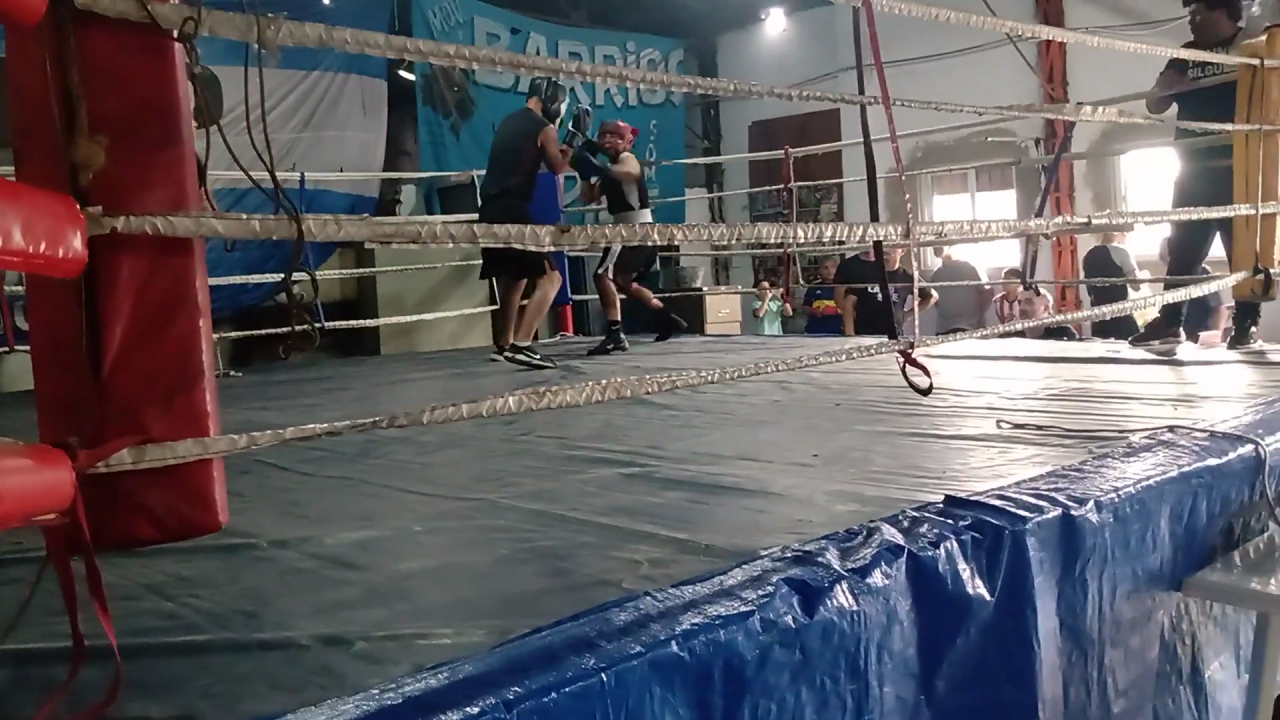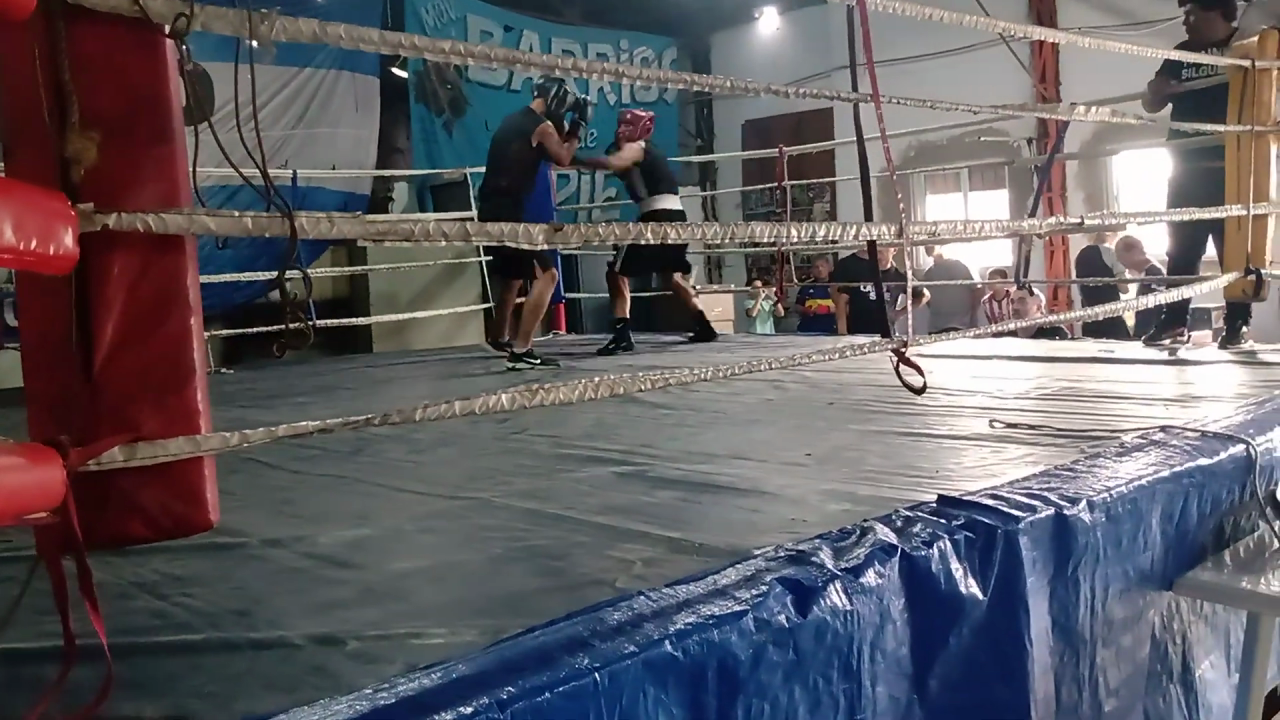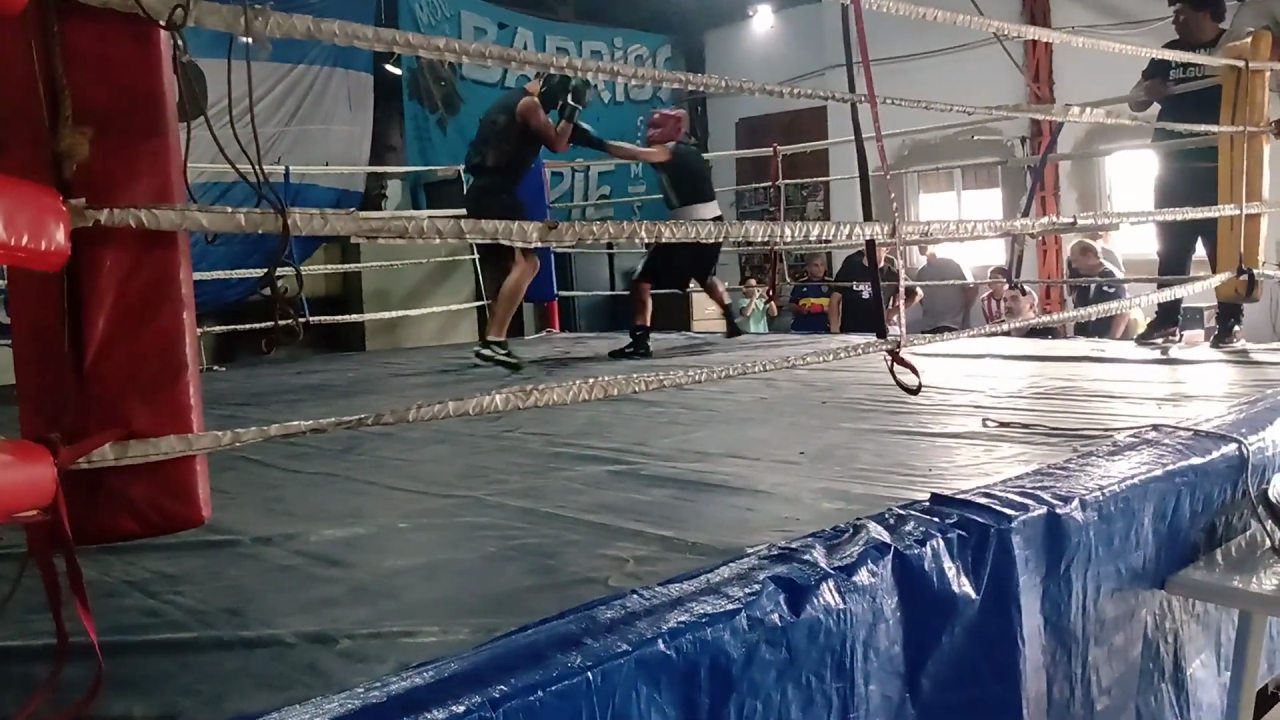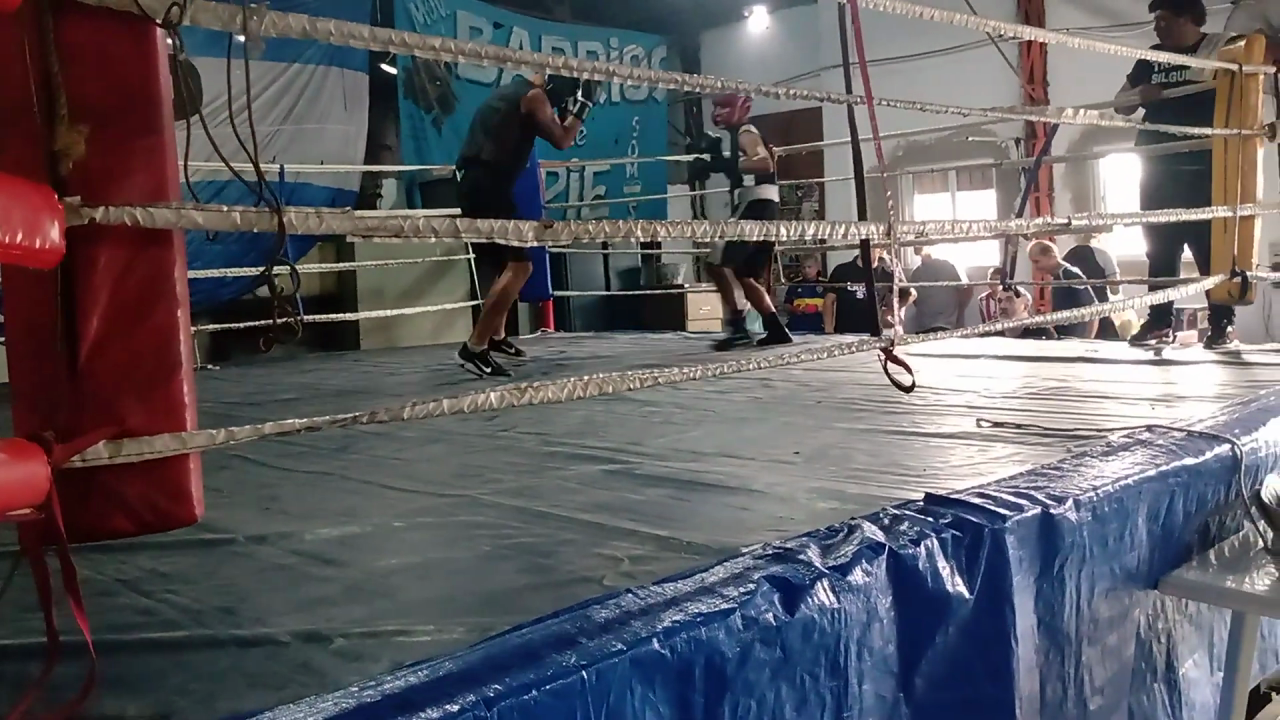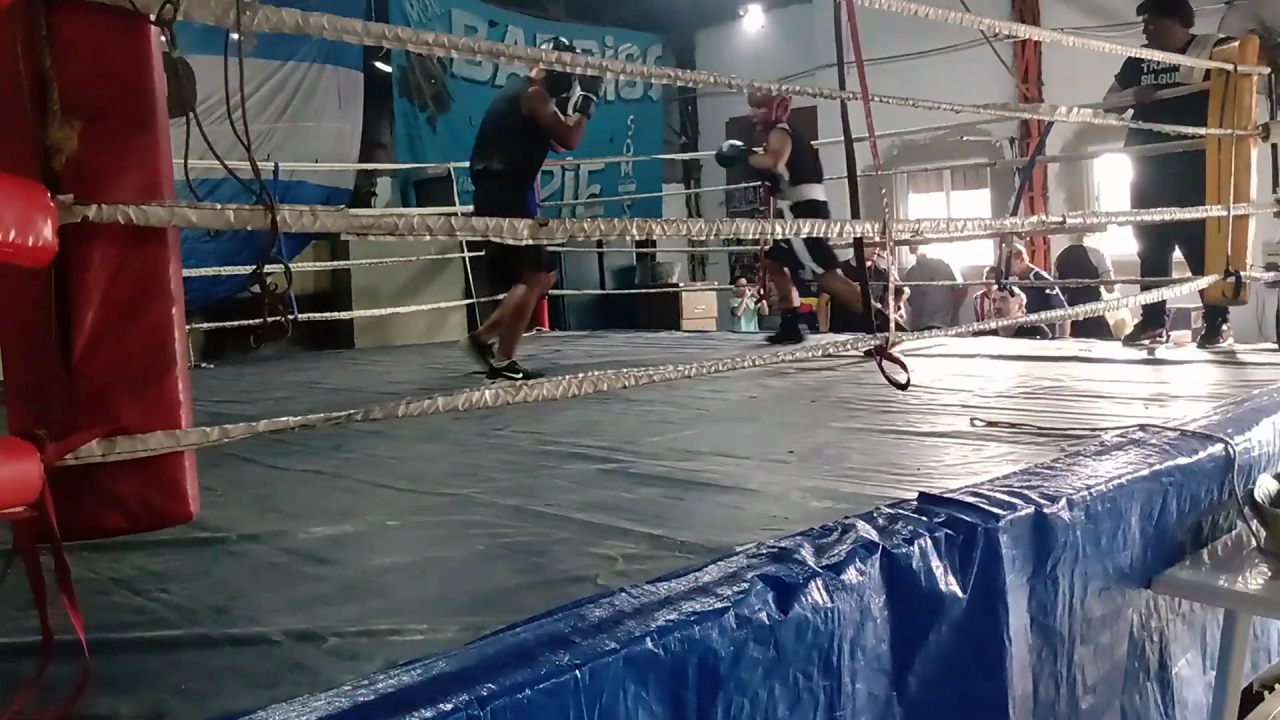
dt=0.3s
person 1, frame 1
right shoulder: (1186, 54)
right elbow: (1155, 106)
right wrist: (1165, 86)
right hip: (1196, 169)
right knee: (1183, 248)
left ankle: (1246, 323)
right ankle: (1169, 321)
person 1, frame 2
right shoulder: (1181, 53)
right elbow: (1151, 105)
right wrist: (1155, 89)
right hip: (1187, 167)
right knee: (1181, 247)
left ankle: (1238, 324)
right ankle: (1174, 321)
person 1, frame 3
right shoulder: (1169, 53)
right elbow: (1135, 103)
right wrist: (1147, 90)
left hip: (1219, 168)
right hip: (1174, 168)
right knee: (1171, 247)
left ankle: (1230, 322)
right ankle: (1167, 320)
person 1, frame 4
left shoulder: (1223, 48)
right shoulder: (1151, 58)
right elbow: (1120, 105)
right wrist: (1139, 94)
left hip: (1203, 169)
right hip: (1158, 169)
left knee: (1209, 245)
right knee: (1160, 249)
left ankle: (1222, 323)
right ankle: (1159, 321)
person 1, frame 5
left shoulder: (1213, 50)
right shoulder: (1139, 60)
right elbow: (1108, 103)
right wrist: (1131, 96)
left hip: (1194, 170)
right hip: (1149, 170)
left knee: (1200, 245)
right knee: (1151, 249)
left ankle: (1217, 322)
right ankle: (1152, 321)
person 2, frame 1
left shoulder: (508, 122)
right shoulder: (543, 128)
right elbow: (558, 167)
left hip: (491, 212)
right hip: (512, 213)
left knee: (516, 278)
right knee: (550, 278)
left ankle: (505, 345)
right ankle: (521, 345)
person 2, frame 2
left shoulder: (515, 120)
right shoulder: (542, 126)
left elbow: (548, 152)
right elbow: (562, 159)
left wrist: (567, 127)
right wrist: (578, 126)
left hip: (491, 210)
right hip: (507, 211)
left knee: (514, 275)
right knee: (546, 276)
left ankle: (500, 337)
right ankle: (520, 350)
person 2, frame 3
left shoulder: (511, 100)
right shoulder: (529, 103)
left elbow: (542, 138)
right elbow: (556, 144)
left wrist: (565, 111)
right wrist: (573, 109)
left hip: (484, 191)
right hip: (495, 191)
left knee: (511, 263)
right knee: (526, 262)
left ankle: (493, 338)
right ankle: (493, 340)
person 2, frame 4
left shoulder: (512, 91)
right shoulder: (534, 94)
left elbow: (553, 127)
right elbow: (561, 139)
left wrist: (567, 107)
right wrist: (584, 104)
left hip: (479, 184)
right hip: (487, 186)
left knee: (512, 265)
right knee: (519, 267)
left ankle: (495, 338)
right ankle: (475, 347)
person 2, frame 5
left shoulder: (521, 89)
right shoulder: (534, 93)
left elbow: (554, 143)
right elbow: (569, 140)
left wrist: (573, 99)
right wrist: (587, 98)
left hip: (504, 195)
right hip: (503, 196)
left knee: (538, 277)
right knee: (533, 277)
left ankle: (484, 337)
right ankle: (502, 363)
person 3, frame 1
left shoulder: (627, 159)
right shoulder: (608, 171)
left elbow: (629, 173)
right elbow: (588, 197)
left wrist: (599, 168)
right wrist: (587, 172)
left knee: (604, 276)
right knee: (627, 282)
left ankle: (615, 334)
right ankle: (667, 319)
person 3, frame 2
left shoulder: (635, 147)
right shoulder: (651, 152)
left elbow: (613, 164)
left wrist: (577, 160)
right wrist: (625, 172)
left hip: (655, 218)
right hip: (676, 216)
left knee: (617, 275)
right knee: (672, 275)
left ankle: (622, 333)
right ankle: (703, 326)
person 3, frame 3
left shoulder: (668, 150)
right shoulder: (693, 153)
left elbow: (639, 153)
left wrist: (596, 142)
right hip: (712, 222)
left knee: (642, 283)
right knee: (705, 277)
left ankle: (640, 342)
right ankle: (730, 320)
person 3, frame 4
left shoulder: (746, 133)
right shoulder: (738, 136)
left elbow: (765, 164)
left wrist: (727, 164)
right wrist: (721, 163)
left hip: (754, 207)
right hip: (763, 209)
left knee: (717, 263)
right knee: (745, 275)
left ankle: (737, 325)
right ankle: (777, 328)
person 3, frame 5
left shoulder: (780, 132)
right shoulder: (789, 135)
left elbow: (774, 161)
left wrist: (742, 155)
left hip: (806, 209)
right hip: (812, 208)
left knee: (827, 276)
right knee: (776, 262)
right ankle: (791, 326)
